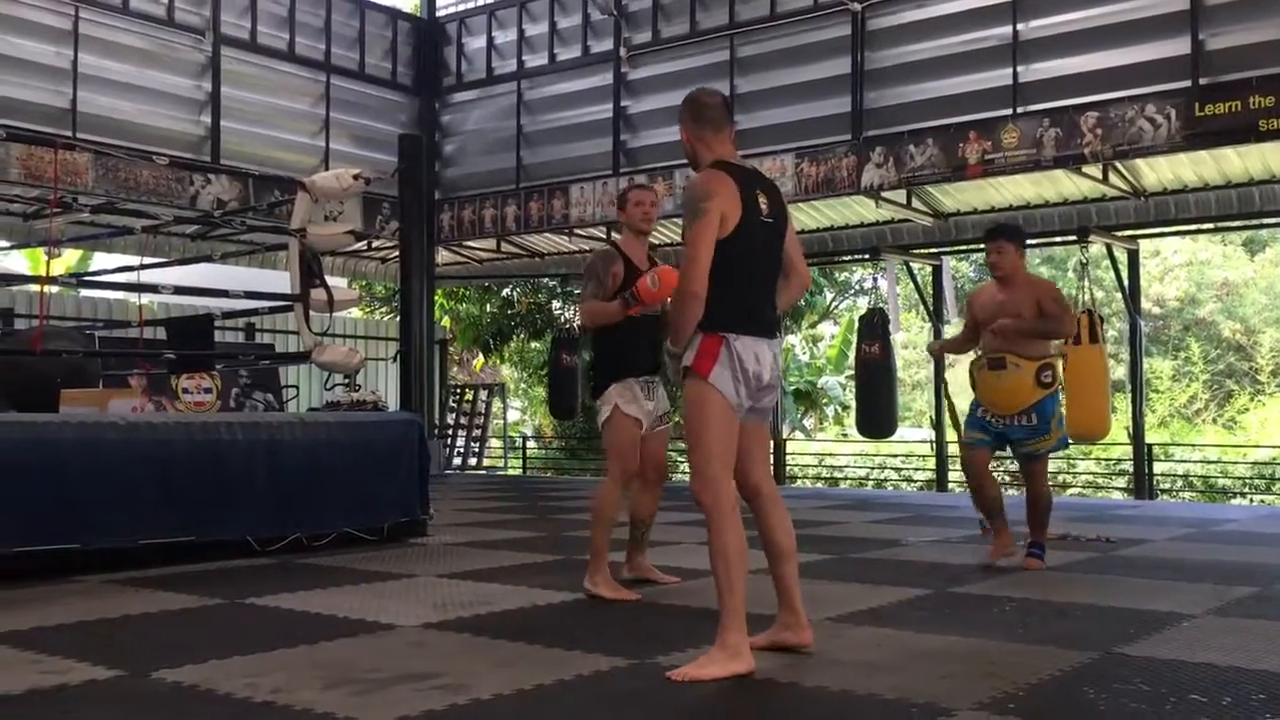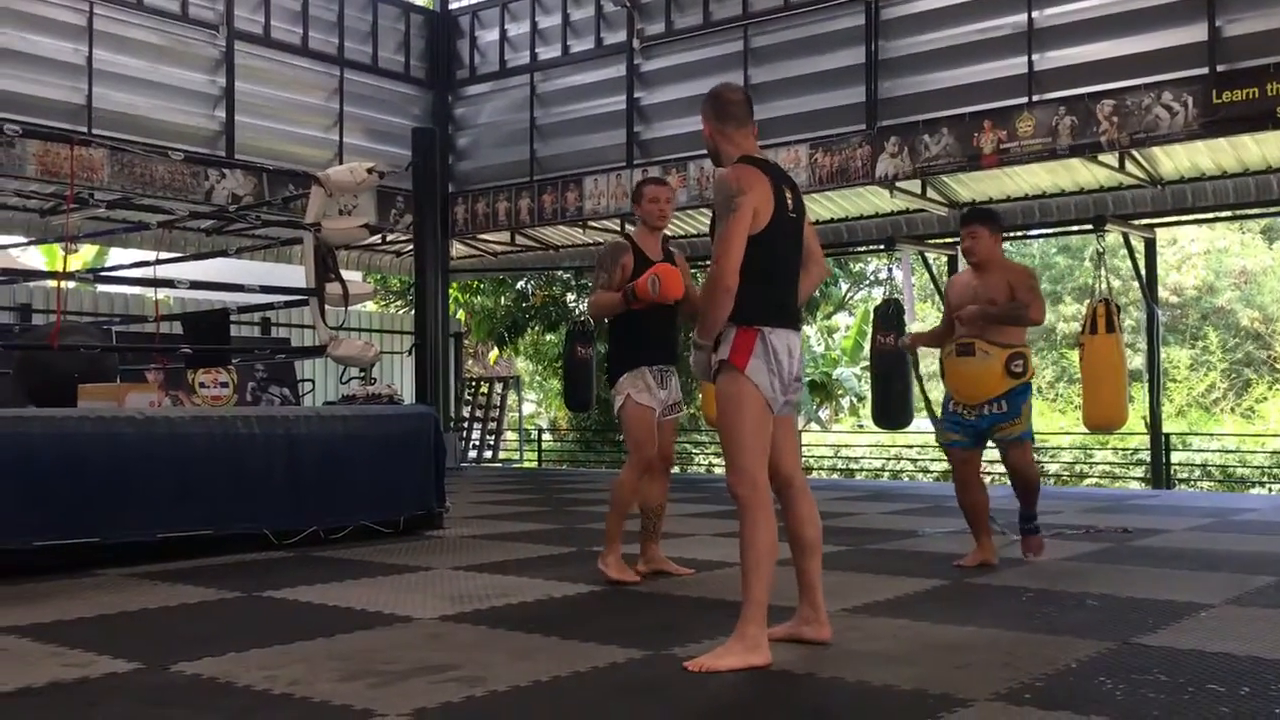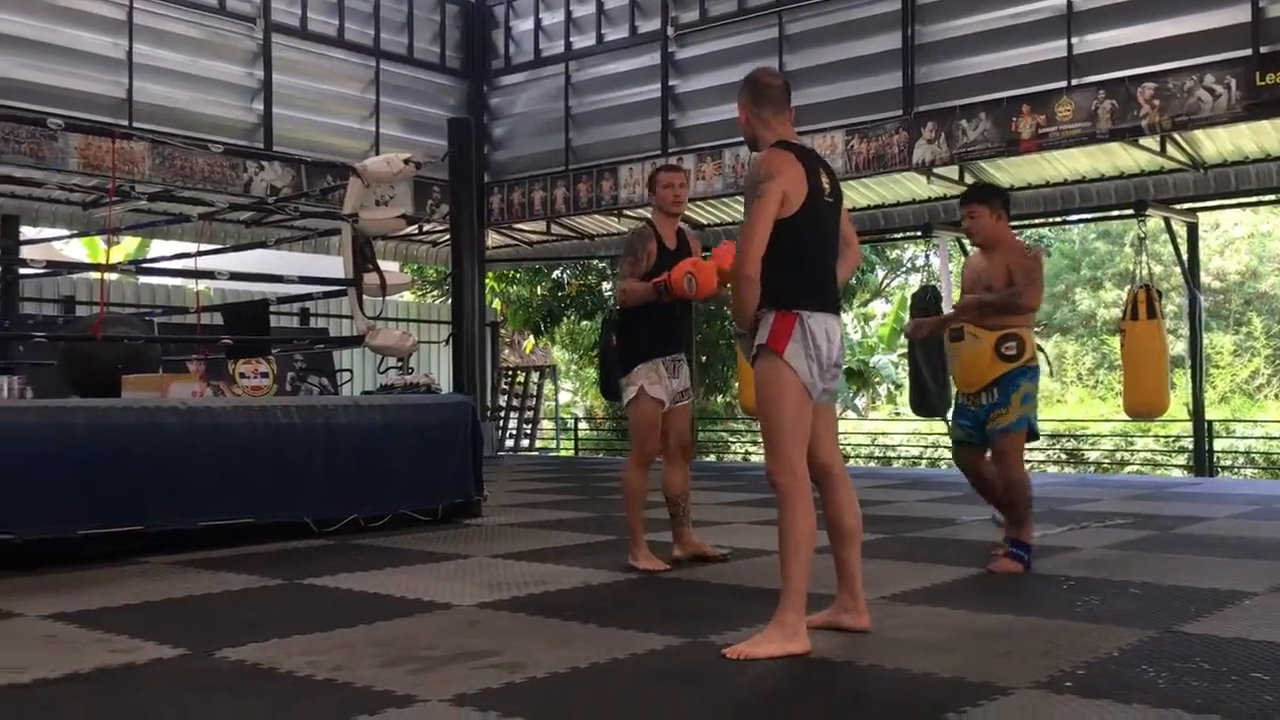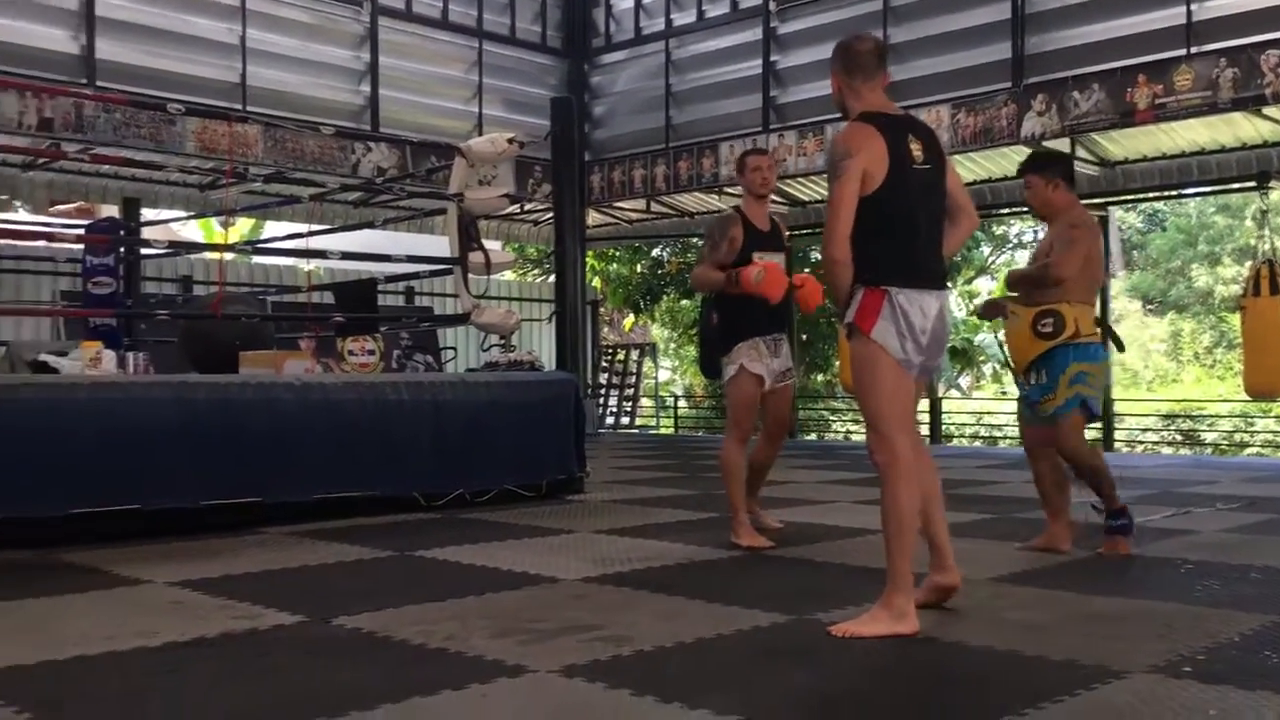
dt=0.4s
person 1, frame 1
left shoulder: (706, 186)
right shoulder: (766, 189)
left elbow: (694, 286)
right elbow: (798, 276)
left wrist: (676, 346)
left hip: (721, 348)
right hip: (763, 349)
left knee: (714, 493)
right knee: (757, 485)
left ankle: (732, 645)
right ankle: (792, 621)
person 1, frame 2
left shoulder: (736, 181)
right shoulder: (783, 182)
left elbow: (725, 280)
right elbow: (814, 262)
left wrist: (702, 341)
left hip: (750, 342)
right hip: (783, 339)
left knee: (749, 486)
right knee: (788, 480)
left ankle: (751, 636)
right ankle: (812, 614)
person 1, frame 3
left shoulder: (769, 165)
right shoulder: (819, 167)
left elbow: (748, 266)
right elbow: (849, 248)
left wrist: (745, 325)
left hip: (789, 326)
right hip: (824, 324)
left knee: (788, 473)
right knee: (827, 467)
left ankle: (790, 624)
right ankle: (851, 602)
person 1, frame 4
left shoulder: (852, 140)
right shoulder: (924, 135)
left elbow: (837, 249)
right elbow: (965, 216)
left wrist: (843, 304)
left hip: (885, 303)
right hip: (932, 300)
left knee: (890, 450)
right knee: (905, 439)
left ankle: (898, 605)
right ankle: (942, 564)
person 2, frame 1
left shoulder: (656, 264)
right shoulder: (606, 260)
right elbow: (588, 316)
right wrist: (633, 298)
left hip: (651, 380)
right hip: (617, 380)
left knee: (654, 473)
right knee: (623, 472)
left ankle: (636, 560)
right ankle: (597, 573)
person 2, frame 2
left shoulder: (676, 258)
right shoulder: (618, 252)
left elbow: (693, 308)
right elbow: (595, 306)
right wrist: (635, 293)
left hip: (667, 369)
right hip: (631, 369)
left knee: (662, 463)
right knee: (642, 458)
left ankle: (650, 553)
right ankle: (610, 551)
person 2, frame 3
left shoulder: (690, 241)
right shoulder: (641, 238)
right elbow: (623, 293)
right wrist: (664, 286)
left hip: (676, 359)
right hip: (643, 360)
left knee: (681, 451)
right knee: (644, 454)
left ankle: (684, 539)
right ankle: (637, 547)
person 2, frame 4
left shoulder: (779, 228)
right shoulder: (728, 224)
right elbow: (699, 277)
left wrist: (799, 288)
right wrist: (739, 279)
left hip: (777, 338)
right hip: (743, 340)
left knee: (778, 428)
right knee: (740, 431)
left ankle: (749, 500)
right ankle: (740, 523)
person 3, frame 1
left shoulder: (1041, 289)
right shoulder: (978, 296)
left elbow: (1067, 326)
right elbow: (969, 338)
left wrist: (1018, 325)
right wrist: (944, 346)
left hip: (1033, 395)
right hip: (990, 396)
left knee: (1034, 473)
right knee: (973, 463)
left ankle: (1036, 544)
right ankle: (1001, 535)
person 3, frame 2
left shoulder: (1017, 275)
right shoulder: (955, 283)
left elbow: (1036, 313)
left wrist: (983, 312)
right wrist: (918, 339)
left hip: (1006, 386)
right hip: (963, 390)
left knee: (1019, 460)
right knee: (963, 466)
left ankle: (1028, 517)
right ankle: (984, 546)
person 3, frame 3
left shoulder: (1022, 255)
right shoulder: (972, 262)
left elbow: (1029, 299)
left wrist: (979, 300)
right wrist: (929, 324)
left hip: (1011, 372)
right hip: (974, 376)
left knee: (1007, 455)
right knee: (967, 456)
left ankle: (1021, 545)
right ankle: (1015, 524)
person 3, frame 4
left shoulder: (1076, 225)
right shoulder: (1057, 229)
left elbow: (1059, 272)
left wrist: (1019, 277)
right wrist: (1007, 305)
left hip: (1068, 349)
right hip: (1047, 352)
left knee: (1065, 439)
right knee: (1037, 441)
left ankle: (1116, 513)
right ankle: (1058, 530)
